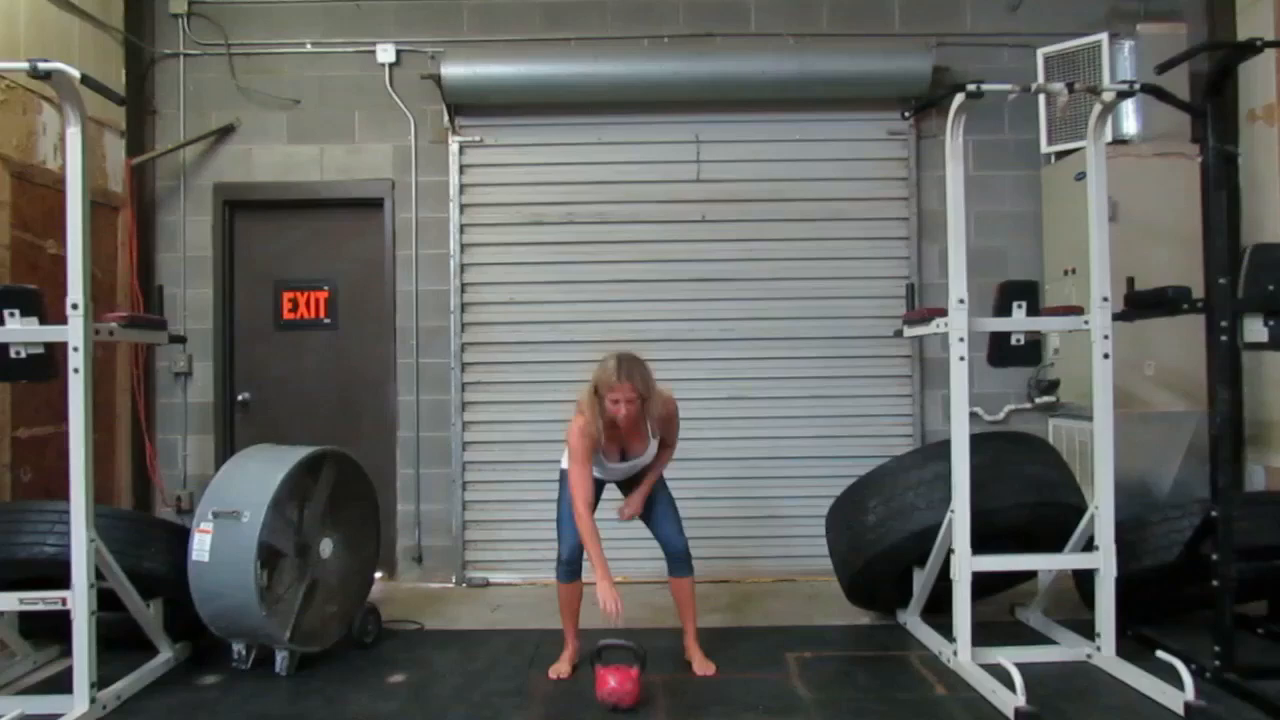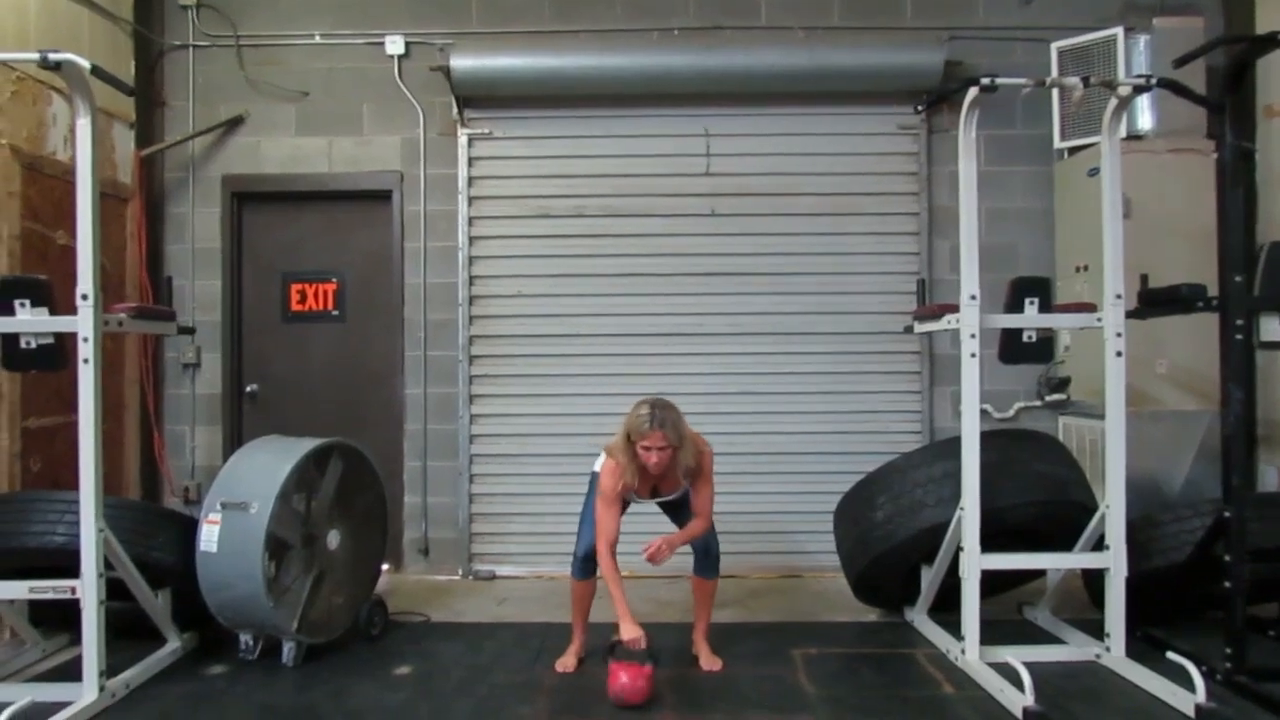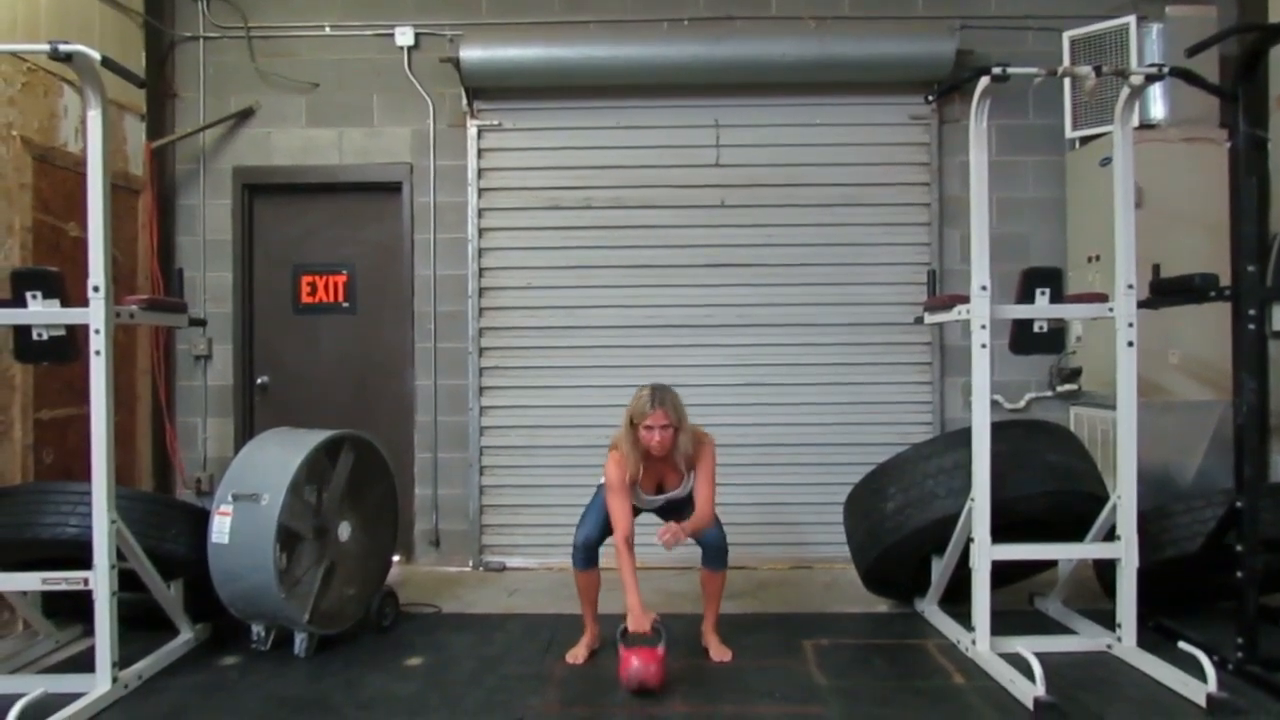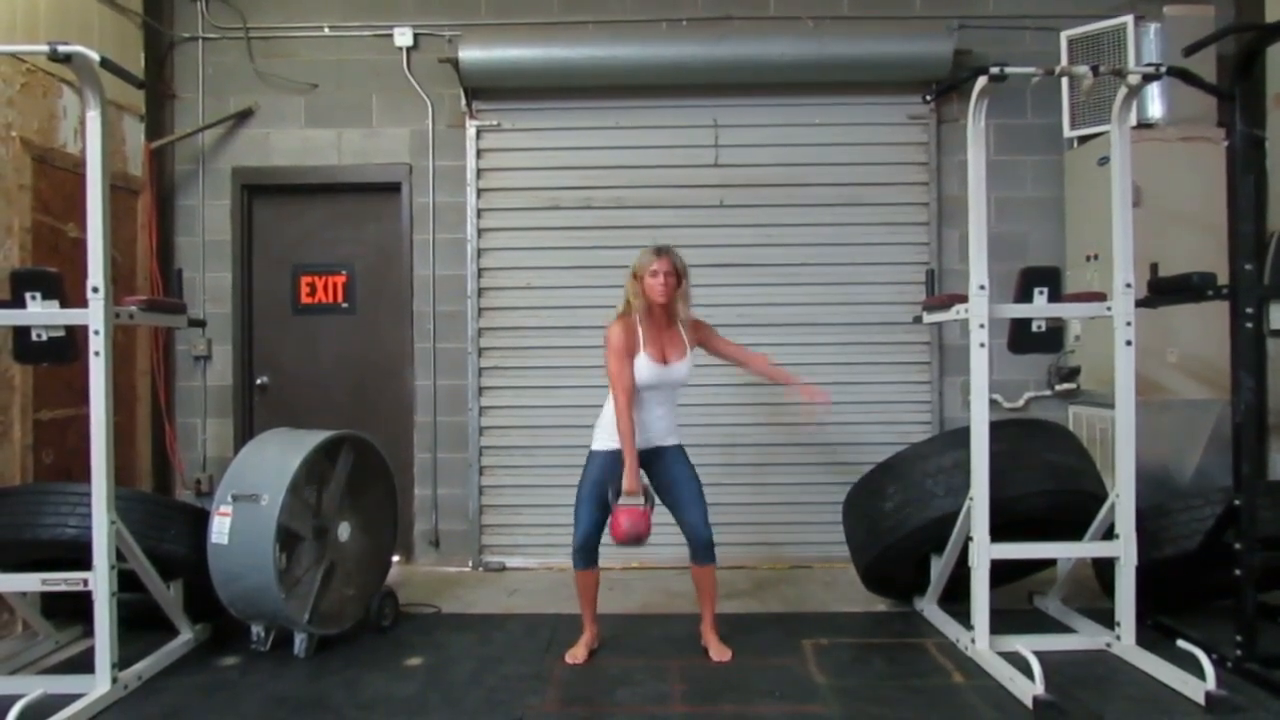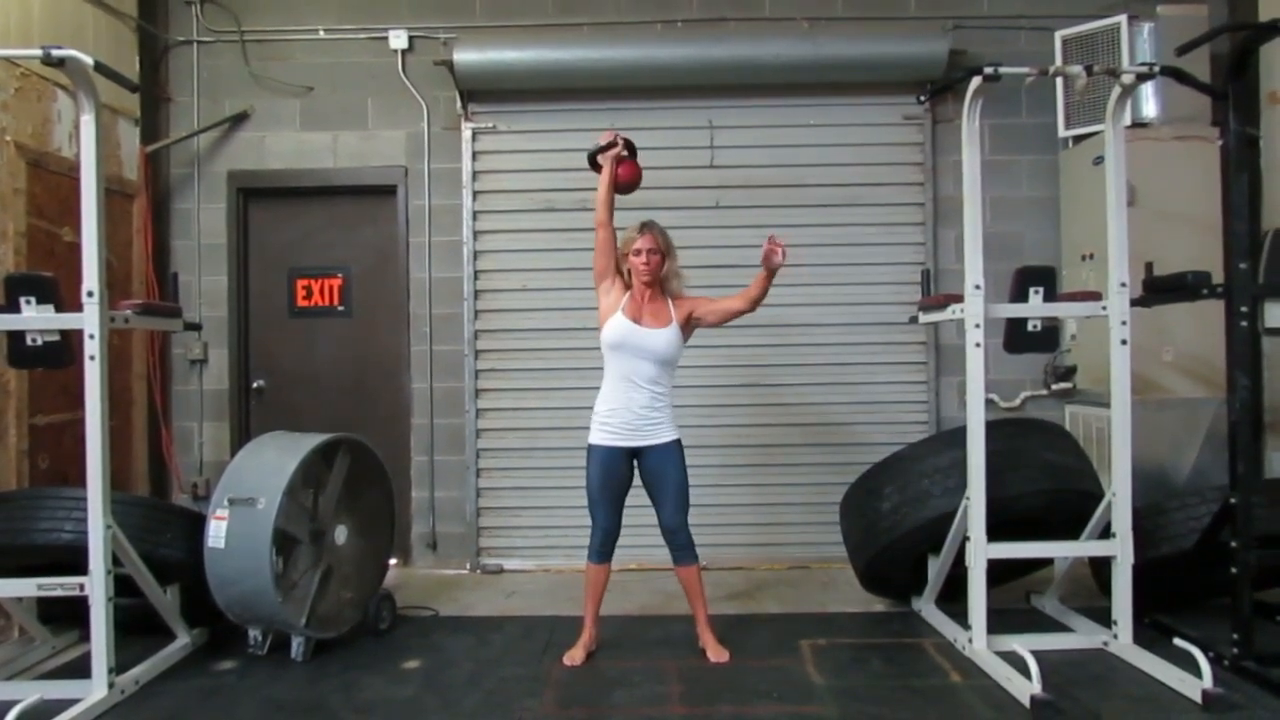
dt=1s
person 1, frame 1
left shoulder: (664, 408)
right shoulder: (584, 424)
left elbow: (667, 449)
right elbow: (581, 508)
left wrist: (642, 491)
right wrist: (602, 577)
left hip: (640, 471)
right hip: (588, 470)
left knee: (677, 547)
right knee: (569, 553)
left ankle: (692, 646)
right ankle: (570, 648)
person 1, frame 2
left shoulder: (699, 453)
right shoulder: (615, 467)
left elbow: (703, 519)
right elbow: (605, 549)
left wrist: (674, 541)
right wrist: (626, 619)
left hip: (676, 488)
right hip: (619, 482)
left knee: (709, 550)
right knee: (585, 551)
left ankle: (700, 640)
right ankle: (577, 643)
person 1, frame 3
left shoulder: (699, 445)
right shoulder: (620, 459)
left elbow: (705, 509)
right elbow: (623, 538)
left wrist: (683, 528)
right wrist: (635, 609)
left hip: (675, 499)
right hip: (622, 494)
left knee: (715, 542)
right knee: (584, 542)
left ankle: (709, 632)
right ankle: (591, 634)
person 1, frame 4
left shoulder: (690, 329)
right shoulder: (623, 330)
left elbow: (746, 358)
right elbow: (622, 401)
left wrist: (796, 384)
right wrist: (630, 468)
left hip: (664, 445)
right hip: (613, 445)
left knee: (700, 536)
right knee: (584, 540)
left ankle: (709, 630)
right ankle: (589, 632)
person 1, frame 5
left shoulder: (683, 310)
right shoulder: (612, 295)
left elbow: (743, 304)
right elbow: (602, 225)
left wrist: (768, 271)
right wrist: (608, 165)
left hip: (660, 438)
right hip: (609, 437)
left knee: (678, 533)
right knee: (604, 536)
left ankle: (705, 631)
right ankle: (587, 634)
